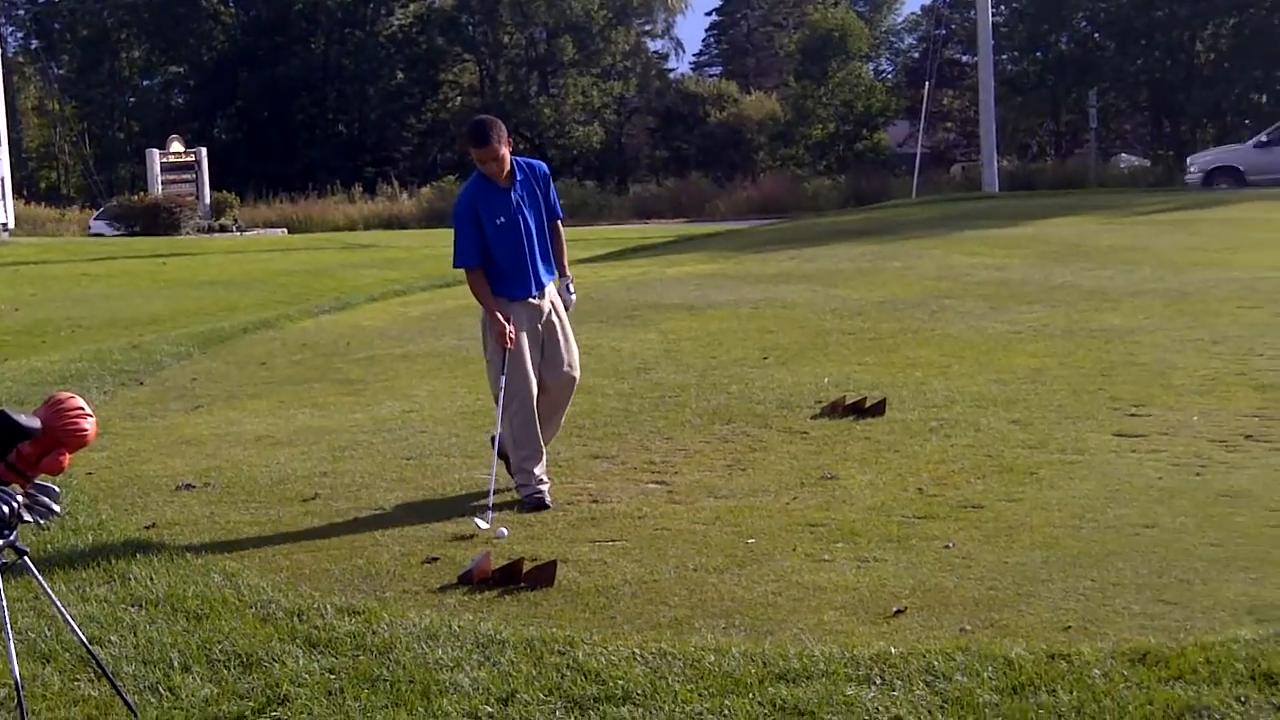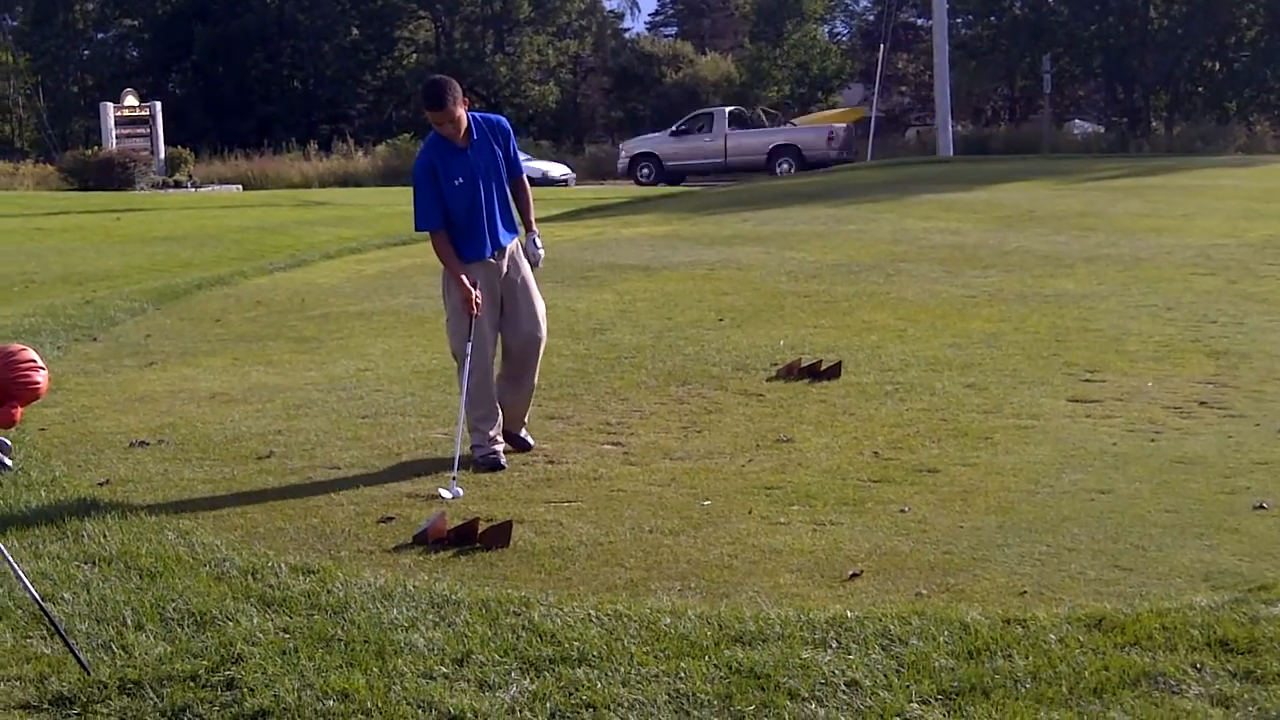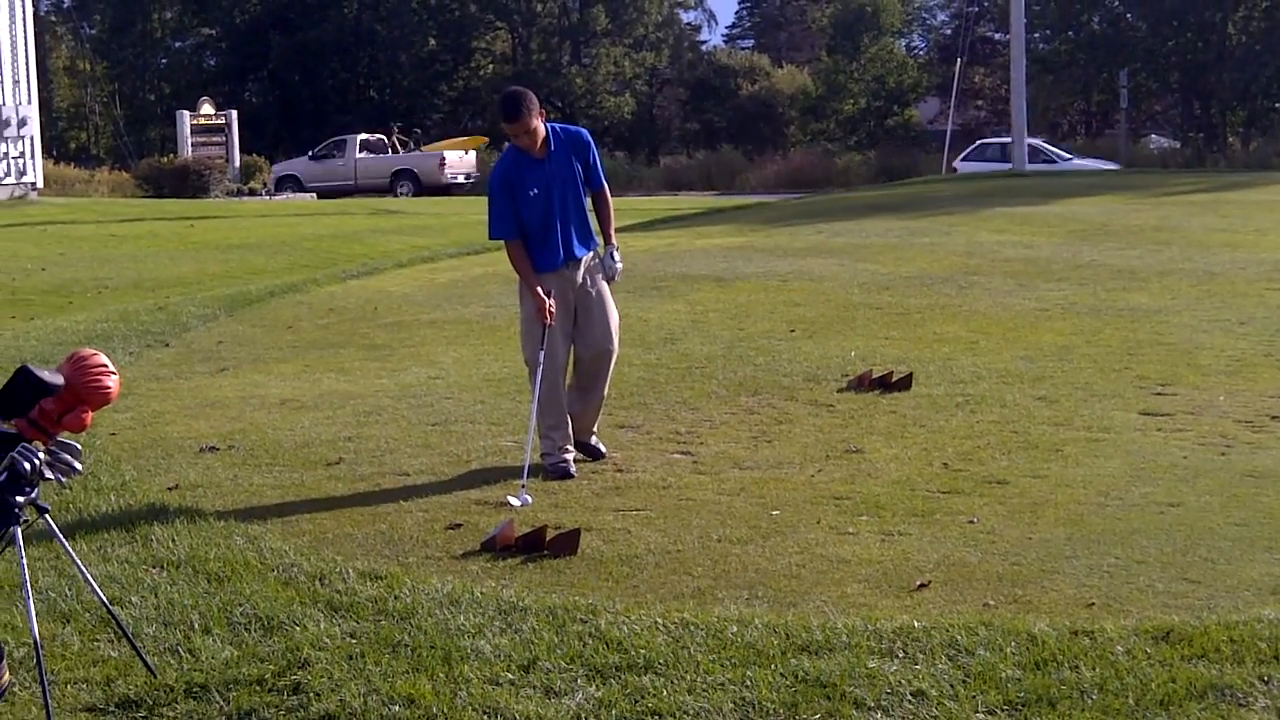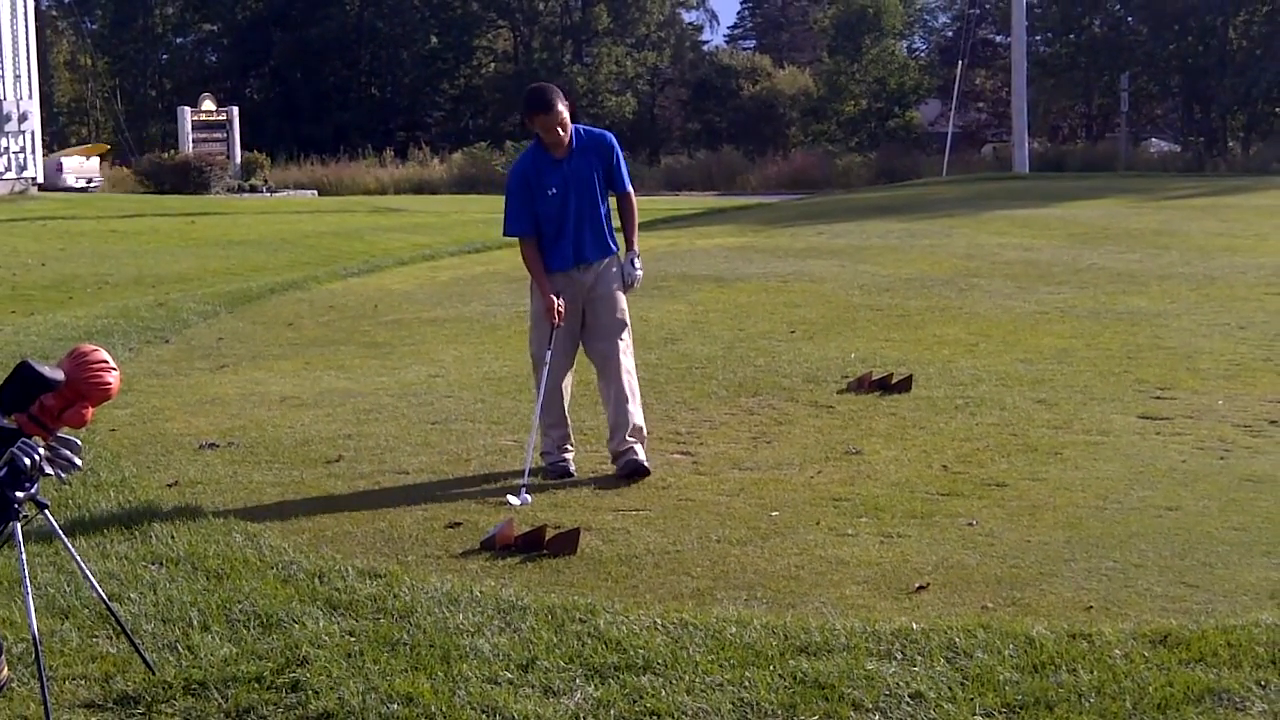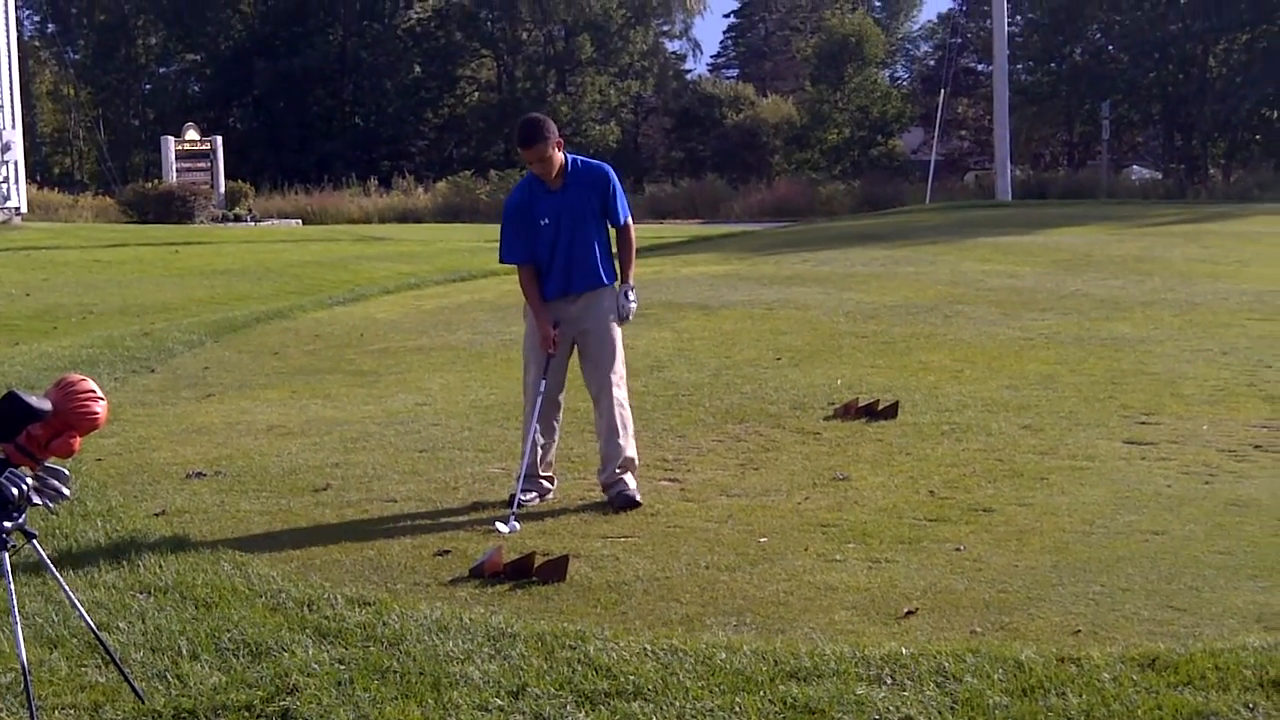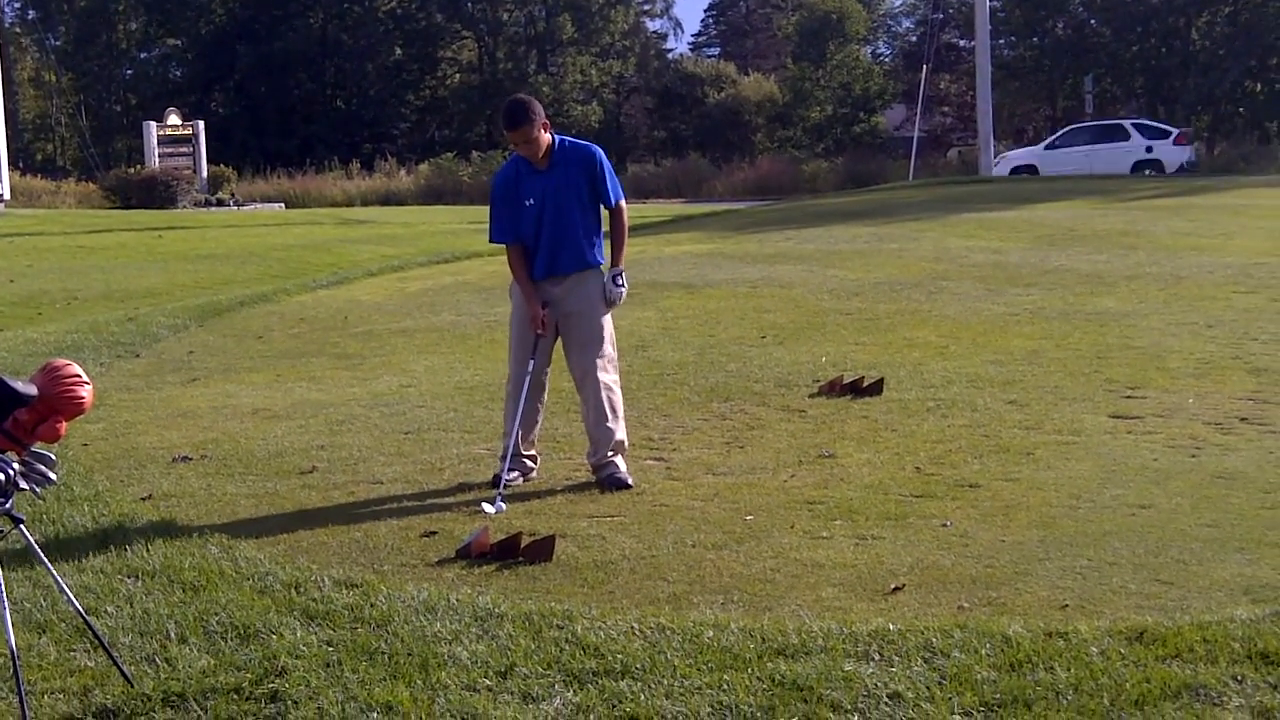
dt=0.7s
person 1, frame 1
left shoulder: (537, 174)
right shoulder: (469, 201)
right elbow: (472, 268)
left wrist: (565, 277)
right wrist: (495, 315)
left hip: (546, 293)
right hip: (507, 305)
left knee: (565, 375)
right knee: (519, 393)
left ankle: (514, 446)
right ankle: (531, 481)
person 1, frame 2
left shoulder: (498, 129)
right shoulder: (427, 162)
left elbow: (518, 181)
right elbow: (436, 230)
left wrist: (531, 232)
right wrist: (460, 280)
left hip: (509, 249)
right hip: (468, 265)
left knee: (531, 333)
right knee: (476, 354)
left ankle: (512, 421)
right ankle: (486, 440)
person 1, frame 3
left shoulder: (578, 141)
right shoulder: (504, 173)
left elbow: (599, 192)
right elbow: (511, 239)
left wrist: (610, 245)
right wrist: (535, 290)
left hip: (587, 262)
right hip: (542, 275)
left knee: (602, 346)
right knee: (549, 364)
left ankle: (581, 428)
right ankle: (556, 449)
person 1, frame 4
left shoulder: (602, 144)
right shoulder: (524, 171)
left elbow: (625, 196)
right elbow: (526, 239)
left wrist: (632, 252)
right wrist: (545, 290)
left hip: (603, 267)
right hip: (554, 276)
left knee: (616, 356)
right knee: (552, 366)
left ankle: (628, 448)
right ankle: (557, 451)
person 1, frame 5
left shoulder: (599, 176)
right shoulder: (519, 200)
left elbow: (624, 228)
right elbow: (524, 266)
left wrist: (627, 285)
right wrist: (542, 319)
left hip: (598, 297)
right hip: (547, 304)
left knee: (610, 387)
right knee: (541, 394)
left ankle: (619, 478)
right ankle: (537, 477)
person 1, frame 6
left shoulder: (588, 158)
right shoulder: (506, 179)
left elbow: (617, 209)
right elbow: (513, 245)
left wrist: (617, 269)
right wrist: (531, 299)
left hip: (584, 279)
right hip: (532, 285)
left knee: (597, 372)
right knee: (524, 374)
left ankle: (608, 459)
right ankle: (519, 458)
